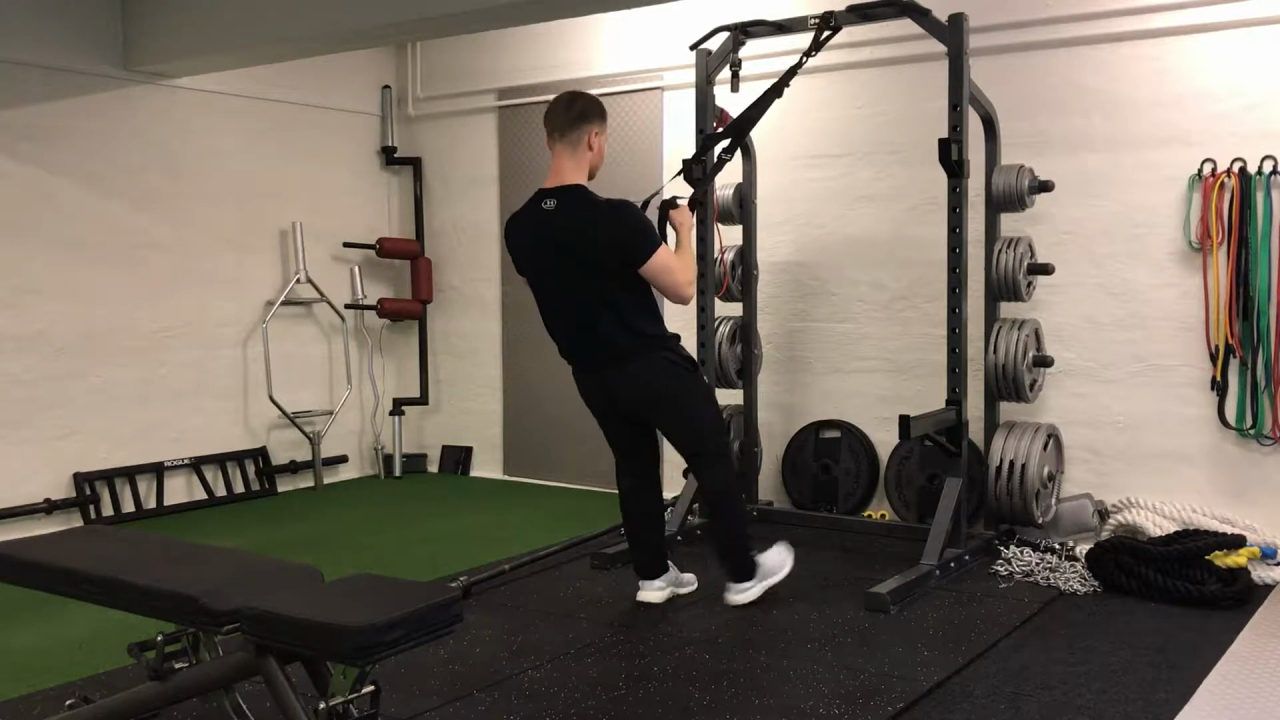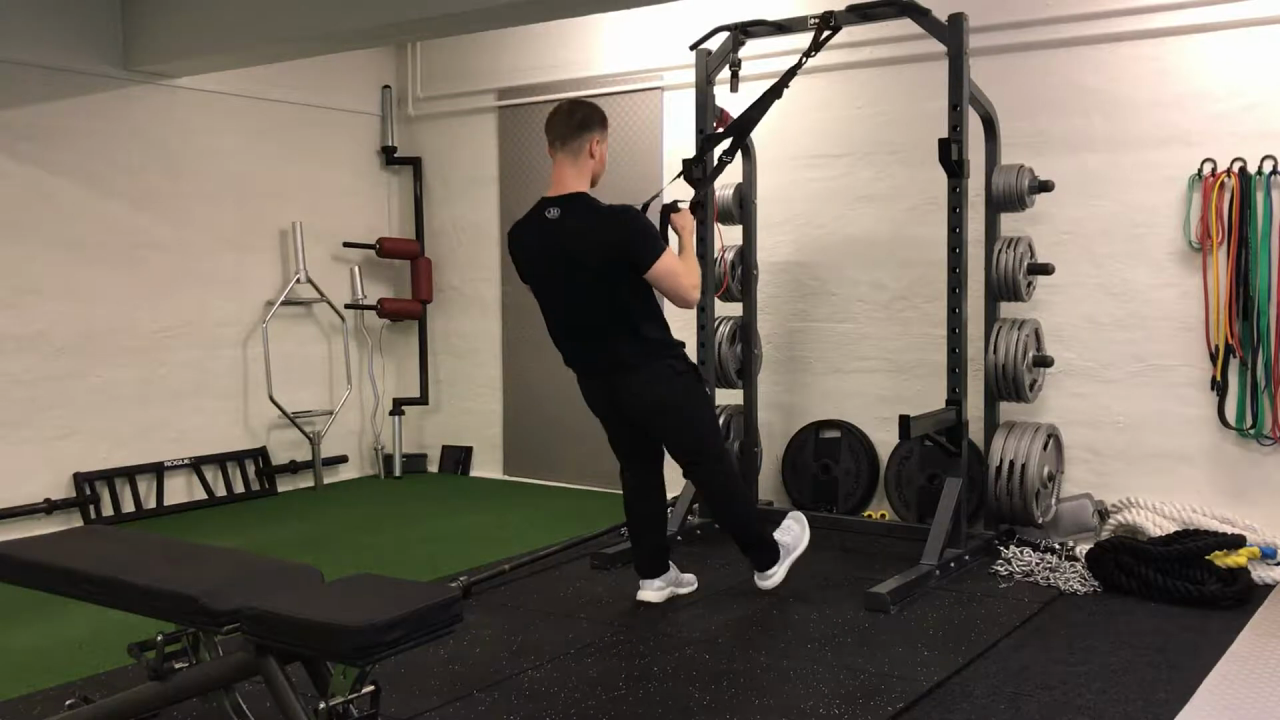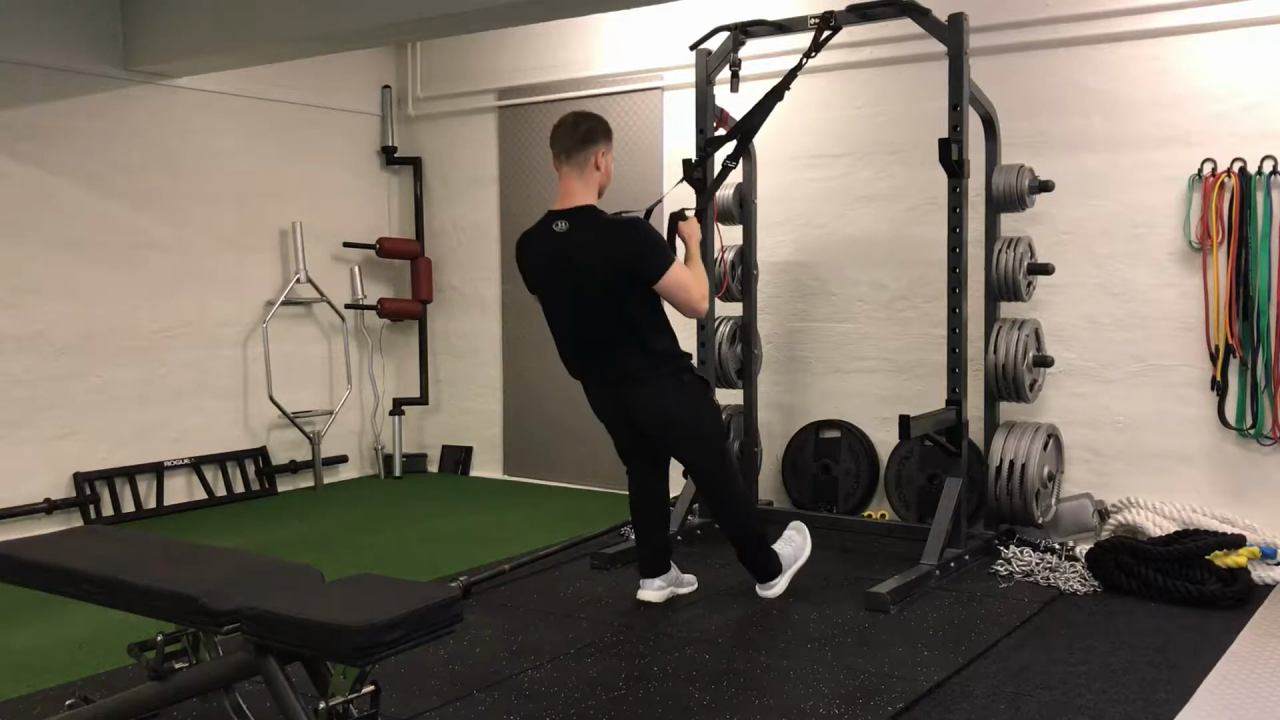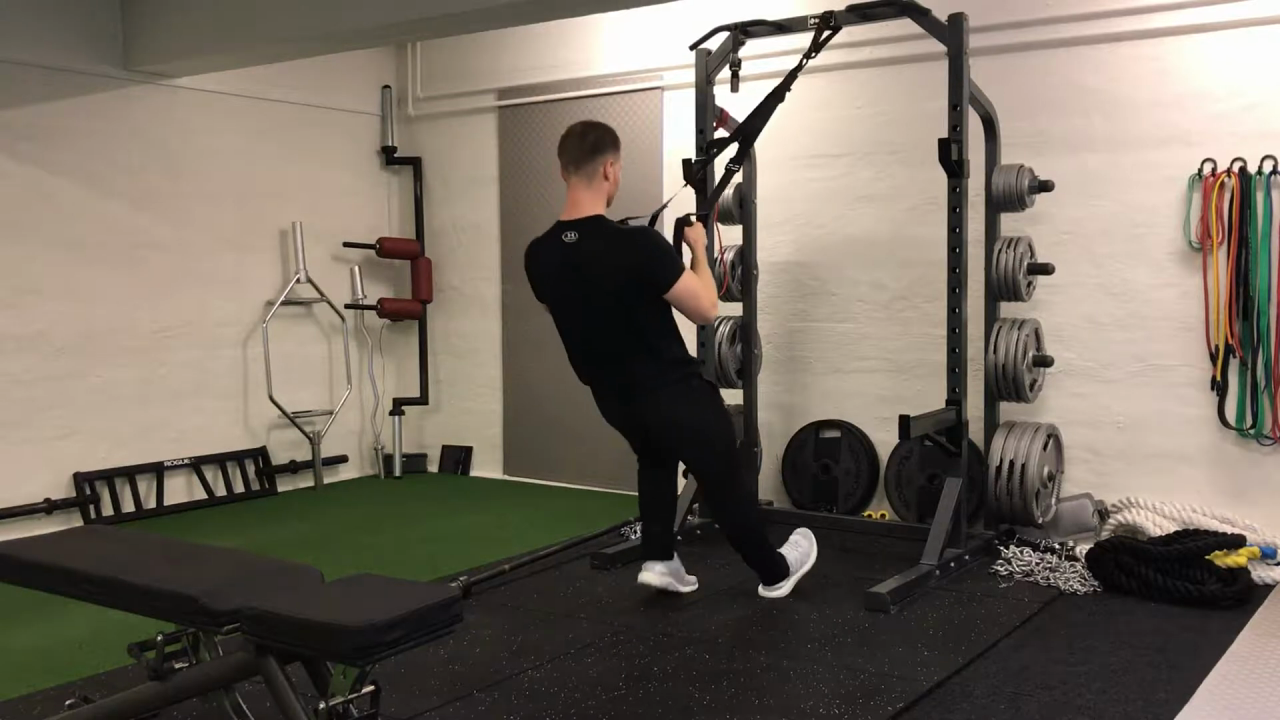
dt=0.1s
person 1, frame 1
left shoulder: (521, 229)
right shoulder: (614, 218)
right elbow: (681, 289)
right wrist: (684, 232)
left hip: (591, 373)
right hip: (648, 365)
left knee: (634, 465)
right knee: (711, 459)
left ankle: (653, 574)
right ankle: (742, 574)
person 1, frame 2
left shoulder: (524, 236)
right shoulder: (620, 224)
right elbow: (687, 292)
right wrist: (686, 235)
left hip: (596, 381)
right hip: (654, 373)
left knee: (639, 468)
right knee: (712, 468)
left ankle: (654, 573)
right ankle: (767, 559)
person 1, frame 3
left shoulder: (531, 247)
right shoulder: (628, 236)
right elbow: (696, 303)
right wrist: (692, 244)
left hip: (604, 391)
right hip: (662, 386)
left knee: (645, 470)
right knee: (716, 478)
left ankle: (655, 573)
right ankle: (769, 569)
person 1, frame 4
left shoulder: (540, 257)
right shoulder: (637, 245)
right elbow: (705, 310)
right wrist: (699, 250)
left hip: (614, 400)
right hip: (672, 394)
left knee: (656, 458)
right knee: (725, 484)
left ankle: (659, 560)
right ankle: (775, 572)
